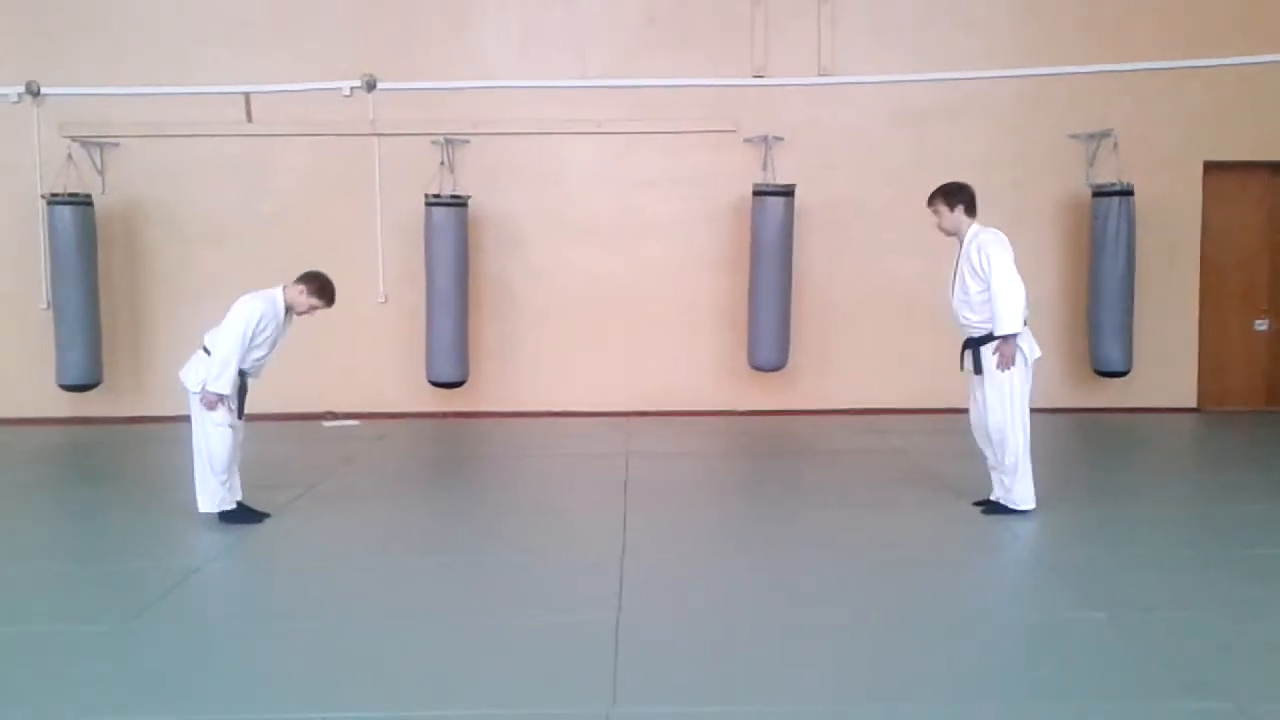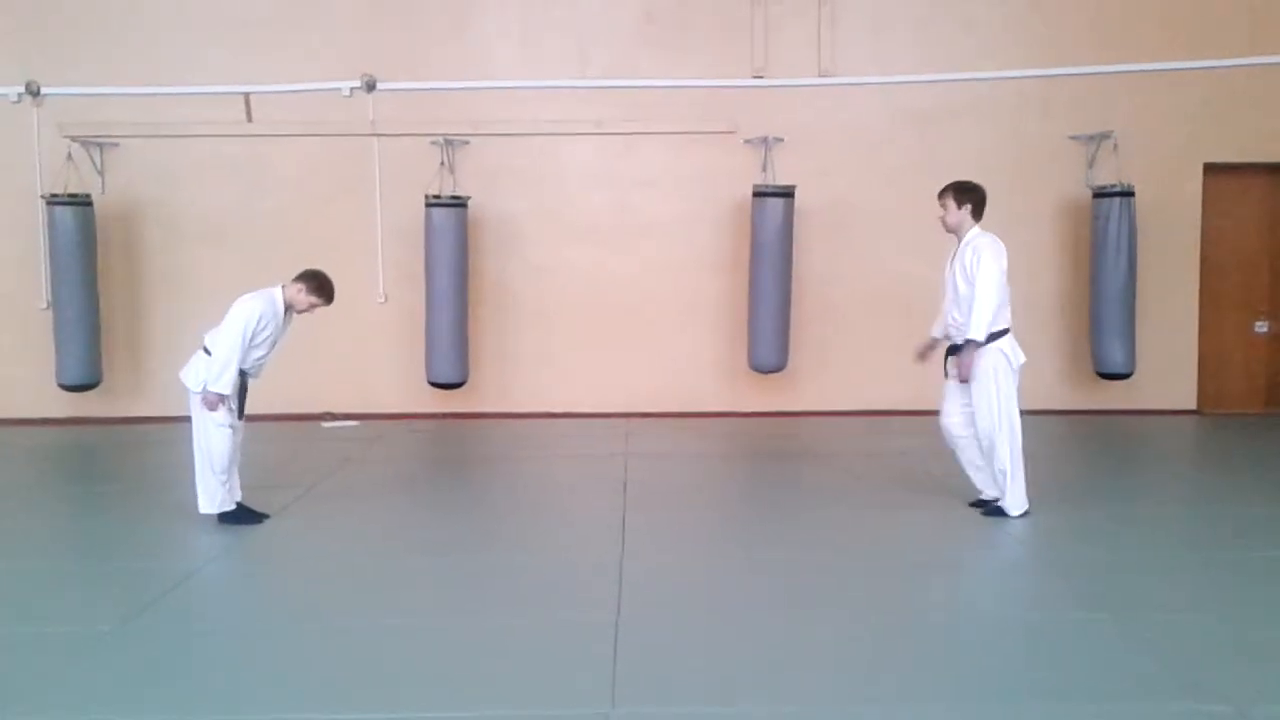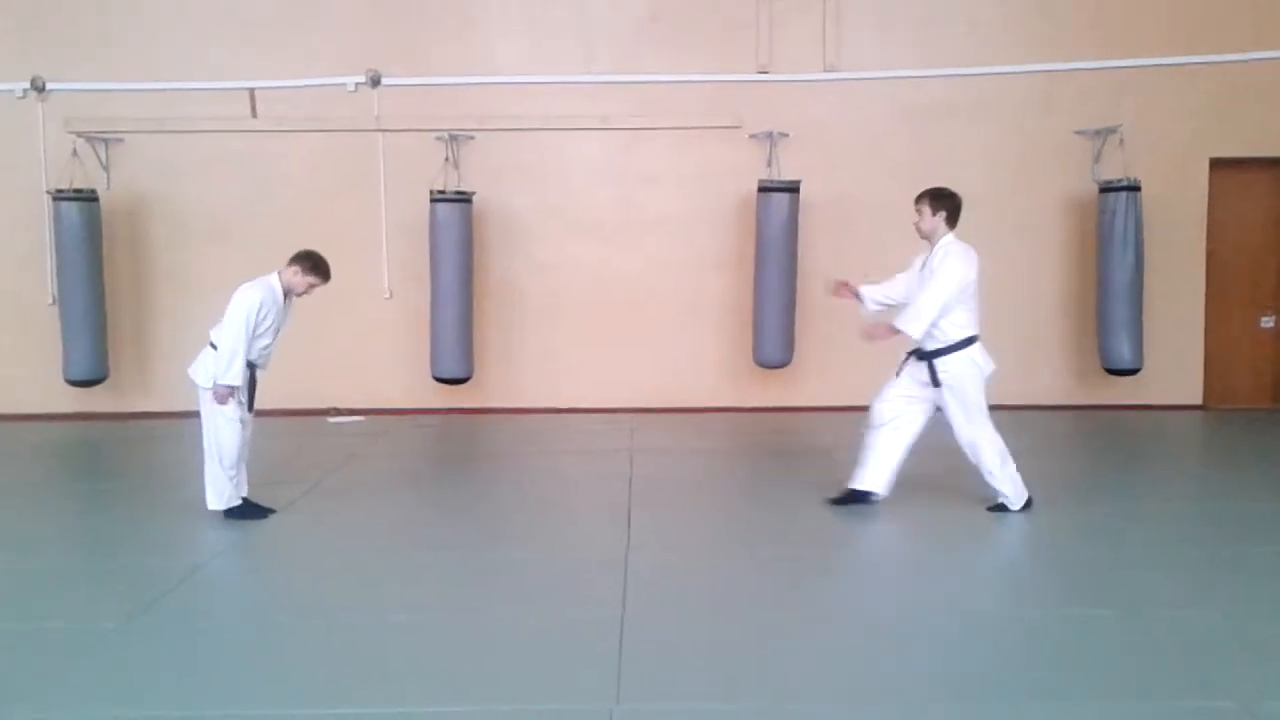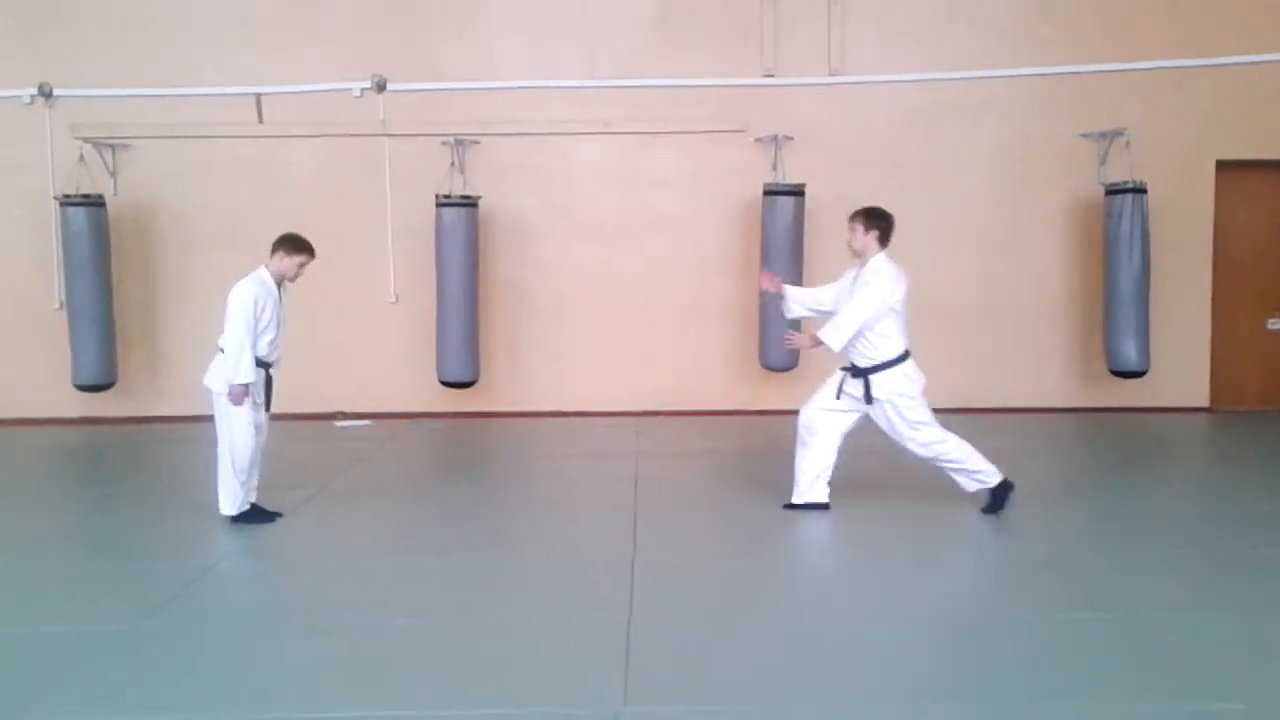
dt=0.3s
person 1, frame 1
left shoulder: (989, 242)
right shoulder: (968, 247)
left elbow: (1009, 290)
left wrist: (1007, 339)
left hip: (1001, 347)
right hip: (981, 347)
left knee: (1005, 423)
right knee: (984, 424)
left ankle: (1018, 499)
right ankle: (1002, 493)
person 1, frame 2
left shoulder: (985, 246)
right shoulder: (962, 249)
left elbow: (986, 299)
left wrist: (971, 347)
right wrist: (936, 338)
left hip: (989, 353)
right hip: (965, 352)
left knee: (995, 429)
right knee: (955, 424)
left ankle: (1012, 502)
right ankle: (992, 491)
person 1, frame 3
left shoulder: (960, 255)
right shoulder: (927, 257)
left elbow: (933, 301)
right elbow: (900, 289)
left wrist: (894, 328)
right wrist: (858, 292)
left hip: (956, 360)
right hip: (926, 360)
left knee: (974, 433)
right knee: (888, 412)
left ankle: (1016, 497)
right ankle: (865, 486)
person 1, frame 4
left shoulder: (886, 275)
right shoulder: (857, 274)
left elbow: (856, 316)
right elbow: (826, 298)
left wrist: (816, 340)
right wrist: (782, 291)
left hip: (891, 378)
right hip: (858, 376)
left knee: (926, 438)
right knee: (815, 419)
left ankle: (993, 482)
right ankle: (810, 496)
person 2, frame 1
left shoulder: (284, 312)
right shoulder: (258, 307)
right elbow: (228, 348)
left wrist: (229, 386)
right wrist: (214, 388)
left hip: (231, 377)
right hip: (210, 376)
left knee: (231, 440)
right knee: (217, 441)
left ankle: (231, 500)
right ankle: (223, 506)
person 2, frame 2
left shoulder: (284, 311)
right shoulder: (256, 306)
right elbow: (229, 348)
left wrist: (228, 387)
right wrist: (216, 389)
left hip: (232, 377)
right hip: (210, 375)
left knee: (231, 441)
right knee: (217, 442)
left ankle: (232, 501)
right ankle: (222, 507)
person 2, frame 3
left shoulder: (283, 299)
right shoulder: (256, 294)
right elbow: (233, 340)
right wrist: (226, 382)
left hip: (241, 373)
right hip: (220, 372)
left knee: (239, 436)
right knee: (226, 437)
left ankle: (237, 496)
right ankle: (228, 502)
person 2, frame 4
left shoulder: (277, 290)
right shoulder: (250, 289)
right elbow: (238, 339)
right wrist: (238, 381)
left hip: (255, 376)
right hip: (235, 377)
left knee: (254, 440)
right knee: (240, 442)
left ankle: (246, 501)
right ankle: (236, 507)
